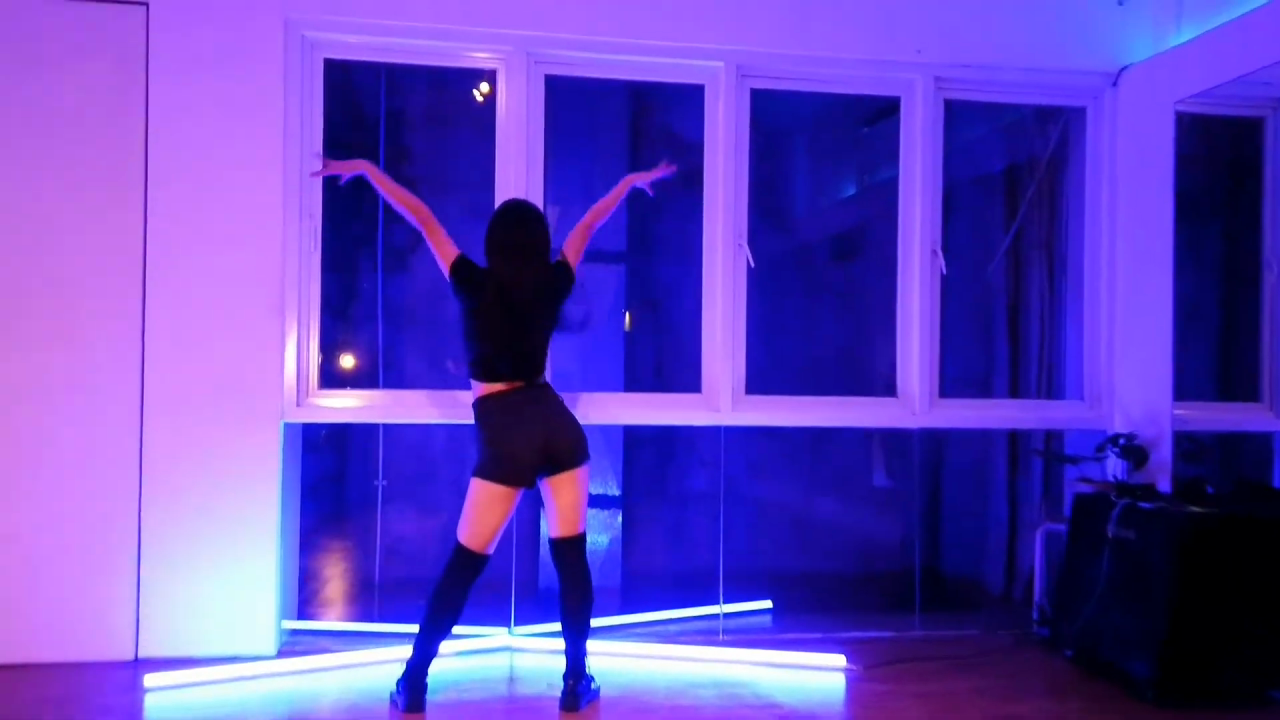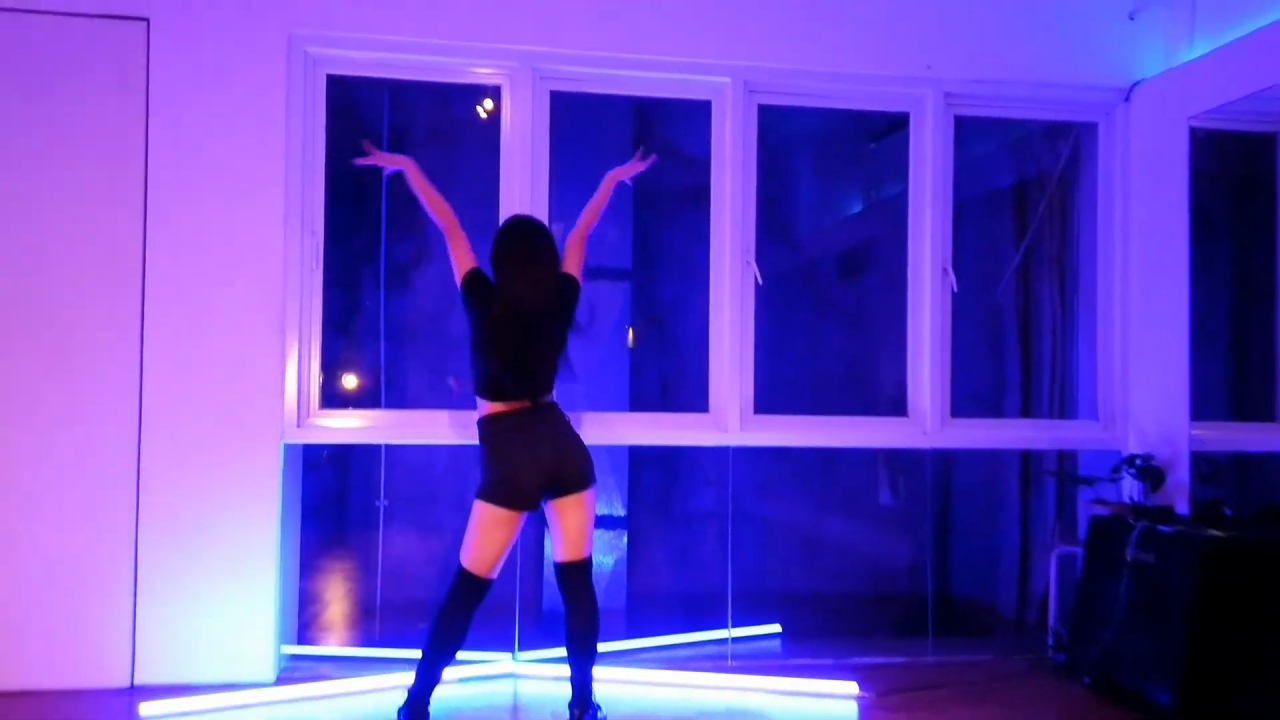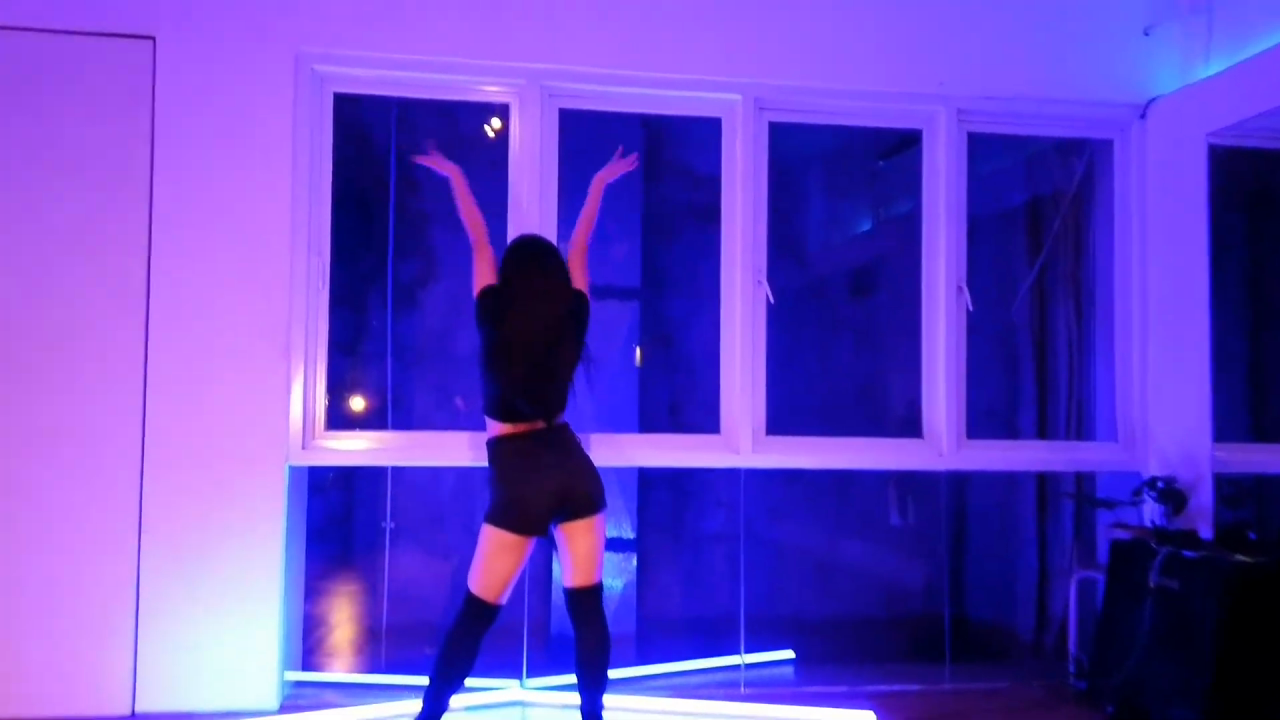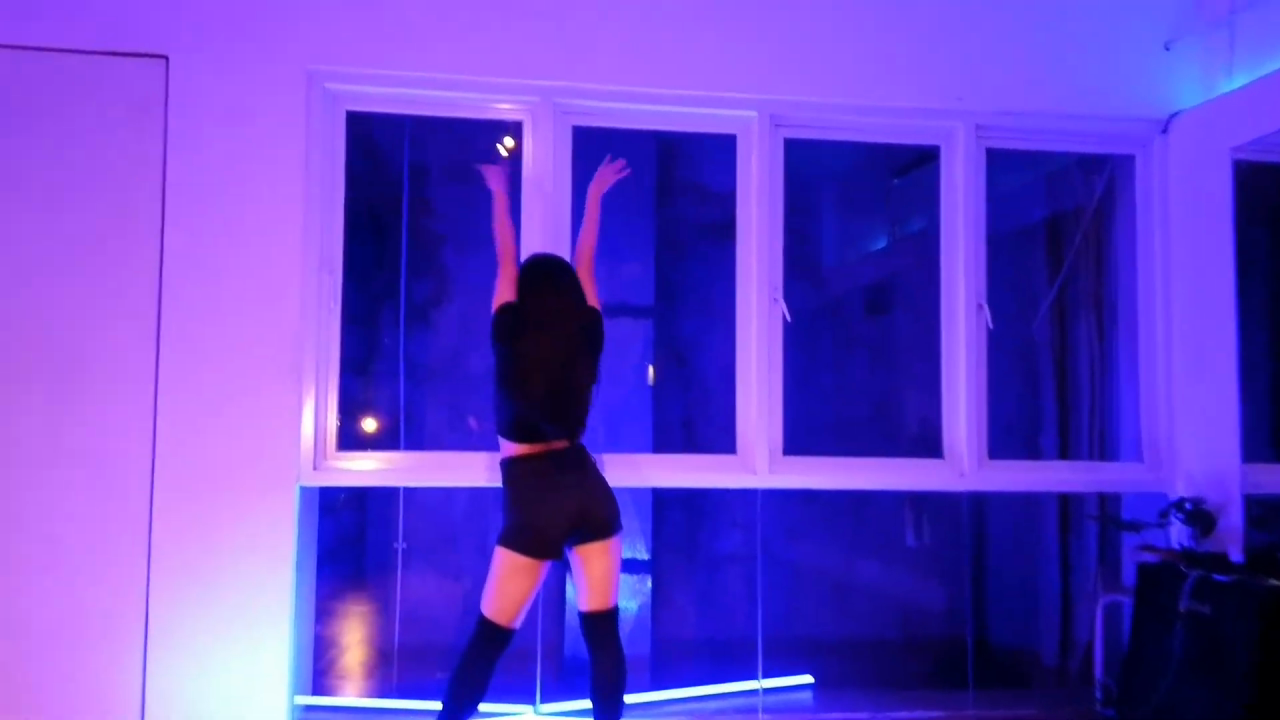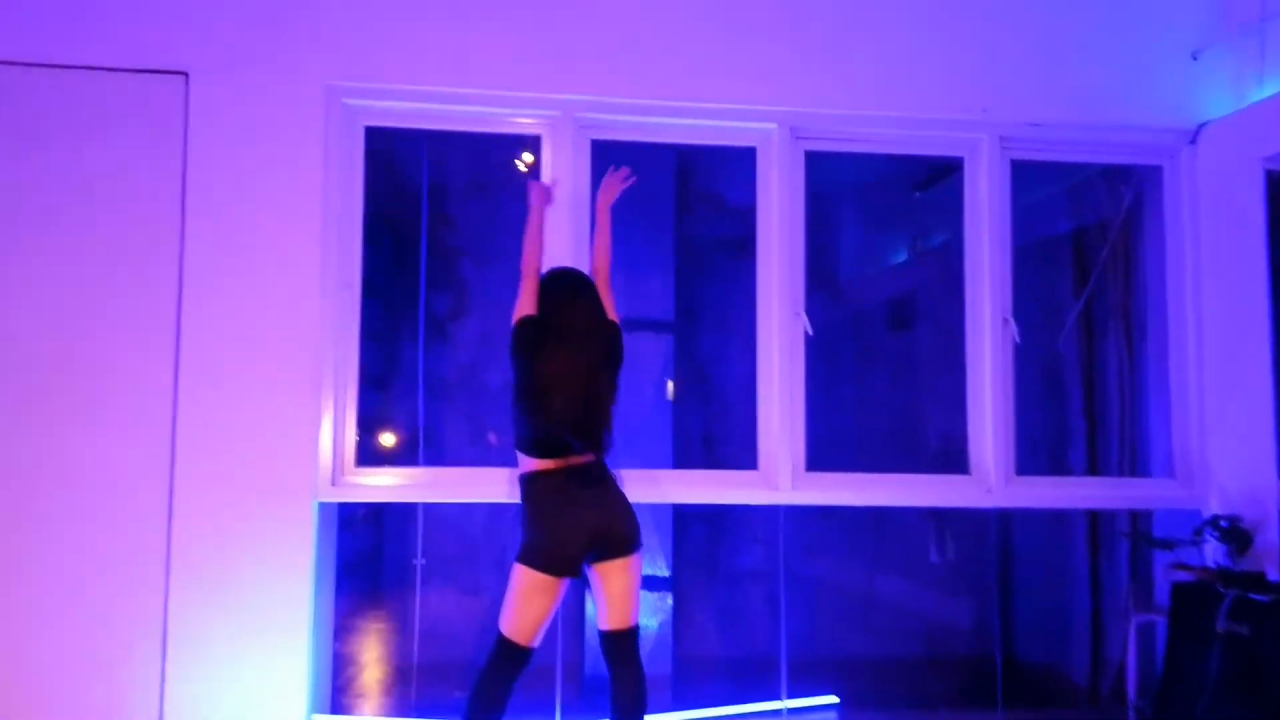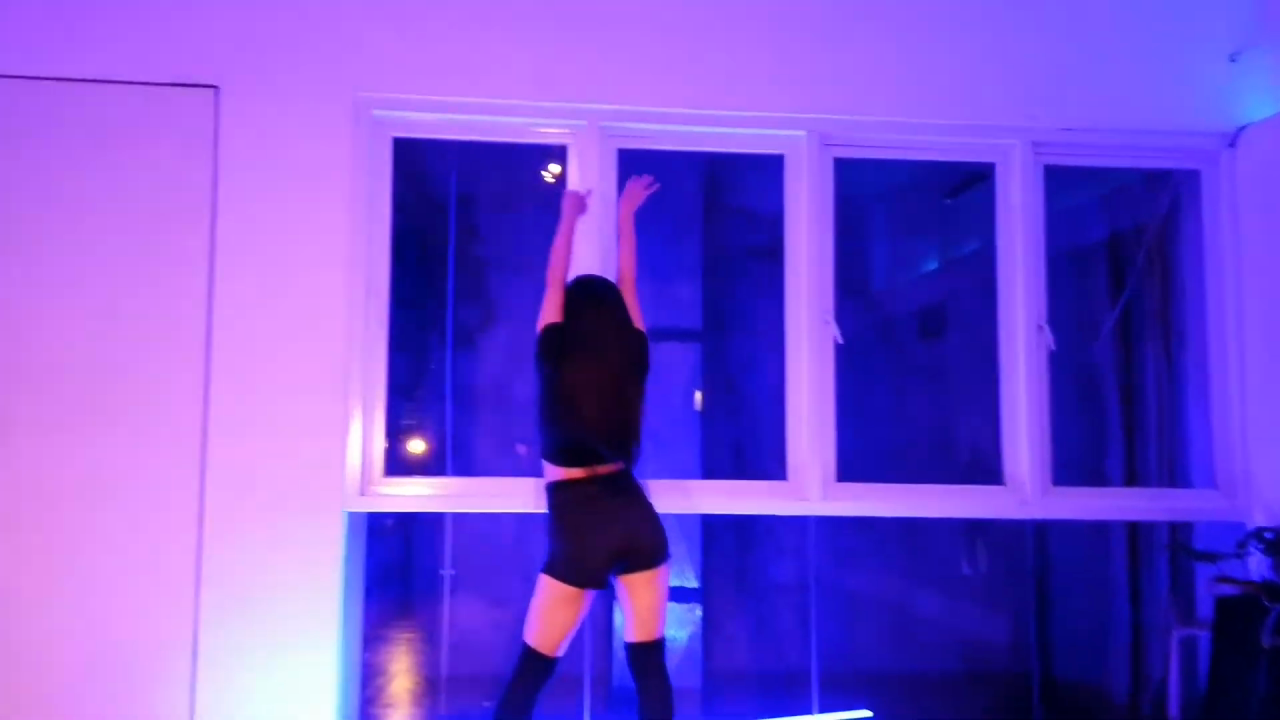
dt=0.1s
person 1, frame 1
left shoulder: (475, 286)
right shoulder: (552, 286)
left elbow: (422, 219)
right elbow: (585, 228)
left wrist: (366, 168)
right wrist: (630, 182)
left hip: (505, 434)
right hip: (558, 425)
left knee: (465, 562)
right knee: (571, 555)
left ankle: (415, 679)
right ankle: (576, 679)
person 1, frame 2
left shoulder: (484, 303)
right shoulder: (561, 303)
left elbow: (450, 228)
right elbow: (579, 238)
left wrist: (405, 167)
right wrist: (613, 180)
left hip: (508, 456)
right hip: (561, 445)
left knee: (467, 589)
right knee: (576, 581)
person 1, frame 3
left shoulder: (495, 321)
right shoulder: (572, 319)
left elbow: (479, 242)
right elbow: (579, 250)
left wrist: (454, 176)
right wrist: (599, 185)
left hip: (518, 481)
right hip: (573, 470)
left knee: (476, 613)
right knee: (586, 606)
person 1, frame 4
left shoulder: (510, 341)
right shoulder: (587, 339)
left elbow: (506, 263)
right elbow: (585, 266)
left wrist: (498, 192)
right wrist: (595, 197)
left hip: (532, 500)
right hip: (588, 491)
left knee: (490, 637)
right knee: (602, 631)
person 1, frame 5
left shoulder: (530, 354)
right shoulder: (607, 352)
left elbow: (530, 275)
right elbow: (602, 278)
left wrist: (537, 206)
left hip: (552, 517)
right hip: (609, 509)
left knee: (510, 653)
right knee: (622, 648)
person 1, frame 6
left shoulder: (555, 364)
right shoulder: (634, 362)
left elbow: (550, 284)
right elbow: (631, 288)
left hip: (577, 526)
right hip: (634, 517)
left knee: (535, 664)
right knee: (647, 658)
